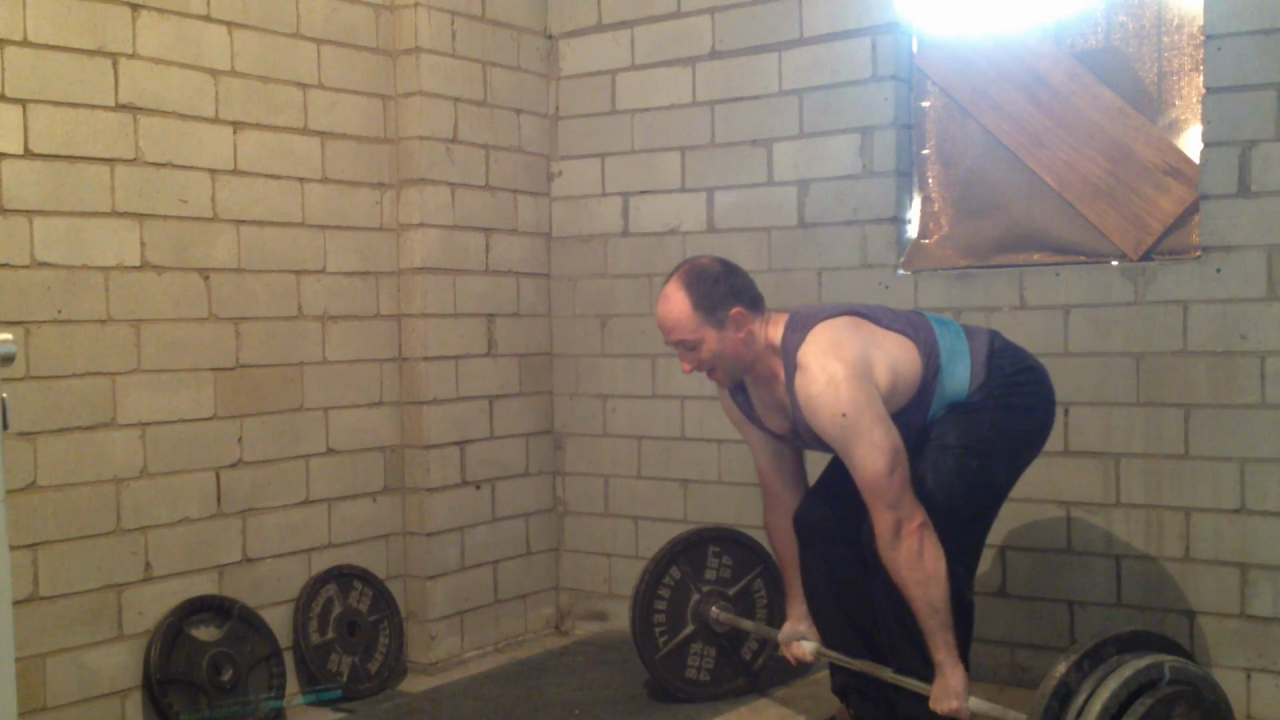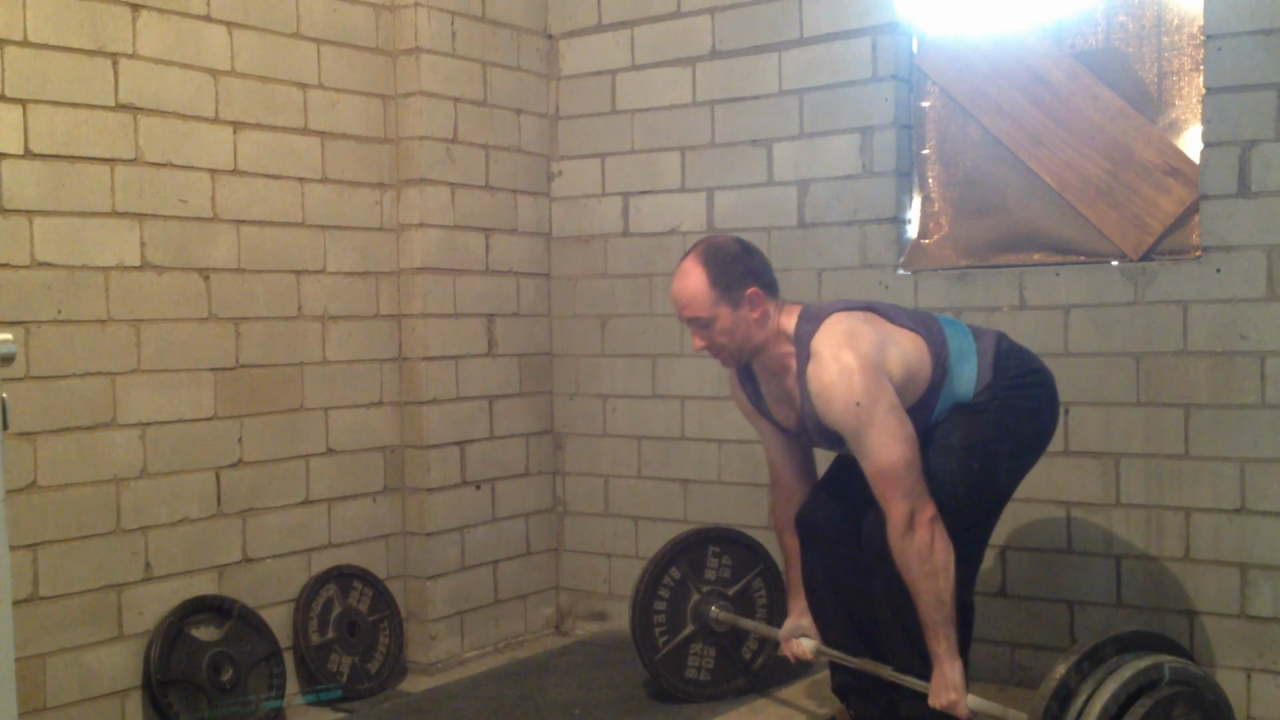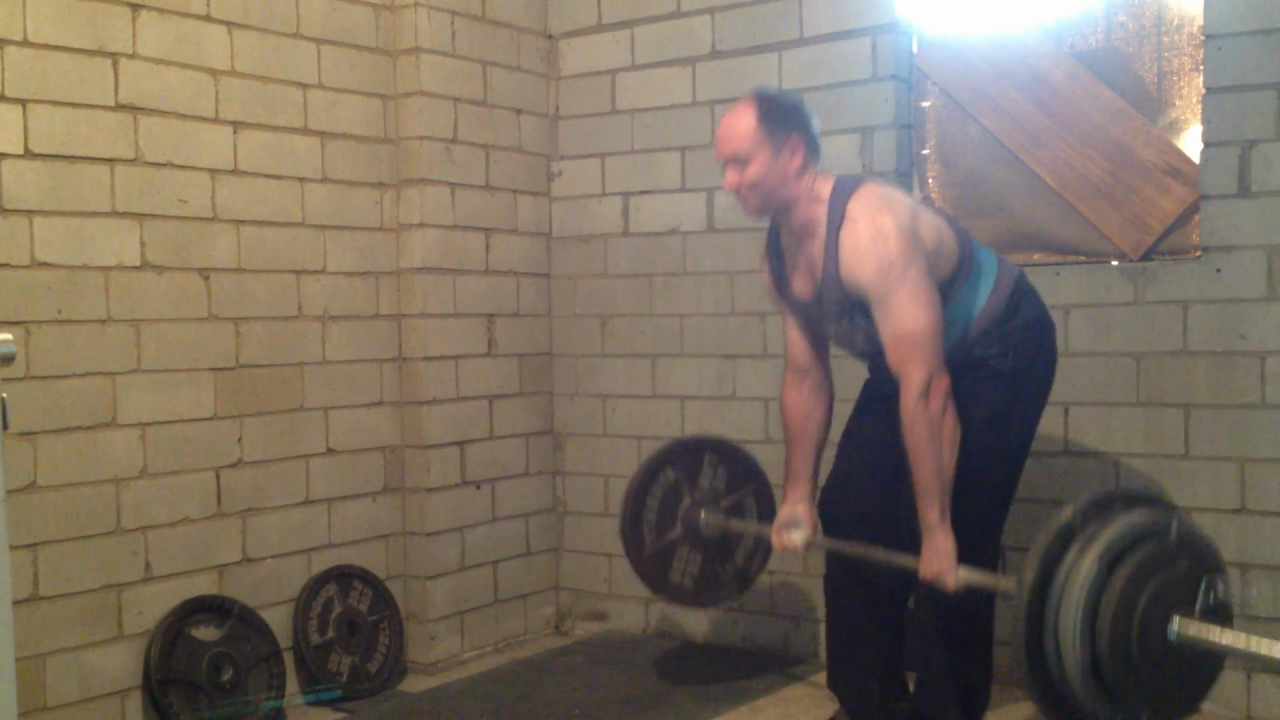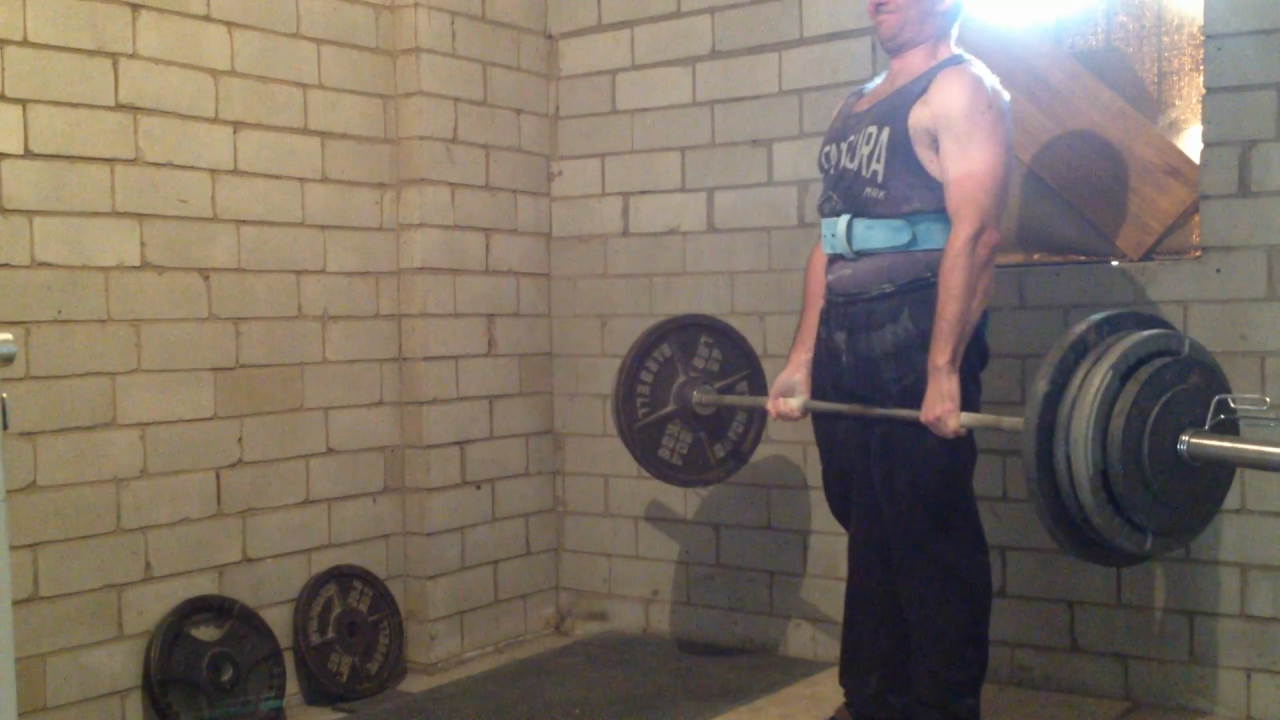
dt=1s
person 1, frame 1
left shoulder: (825, 376)
right shoulder: (738, 388)
left elbow: (902, 524)
right elbow: (781, 500)
left wrist: (949, 668)
right wrist: (798, 609)
left hip: (999, 396)
right hip: (923, 406)
left knee: (889, 540)
right knee: (823, 524)
person 1, frame 2
left shoulder: (838, 368)
right shoulder: (749, 378)
left elbow: (913, 518)
right elbow: (790, 491)
left wrist: (947, 663)
right wrist: (799, 605)
left hip: (1004, 399)
right hip: (928, 406)
left knee: (893, 540)
right knee: (823, 525)
person 1, frame 3
left shoulder: (872, 230)
right shoulder: (780, 253)
left elbow: (927, 390)
right elbow: (804, 375)
left wrist: (937, 530)
right wrist: (797, 496)
left hip: (996, 352)
right hip: (908, 363)
left knee: (946, 551)
right knee: (849, 517)
person 1, frame 4
left shoulder: (962, 90)
right shoulder: (858, 103)
left elbow: (975, 232)
left wrist: (945, 370)
right wrist: (802, 356)
left hip: (916, 333)
right hip: (844, 336)
left knee: (931, 534)
right knee: (867, 529)
